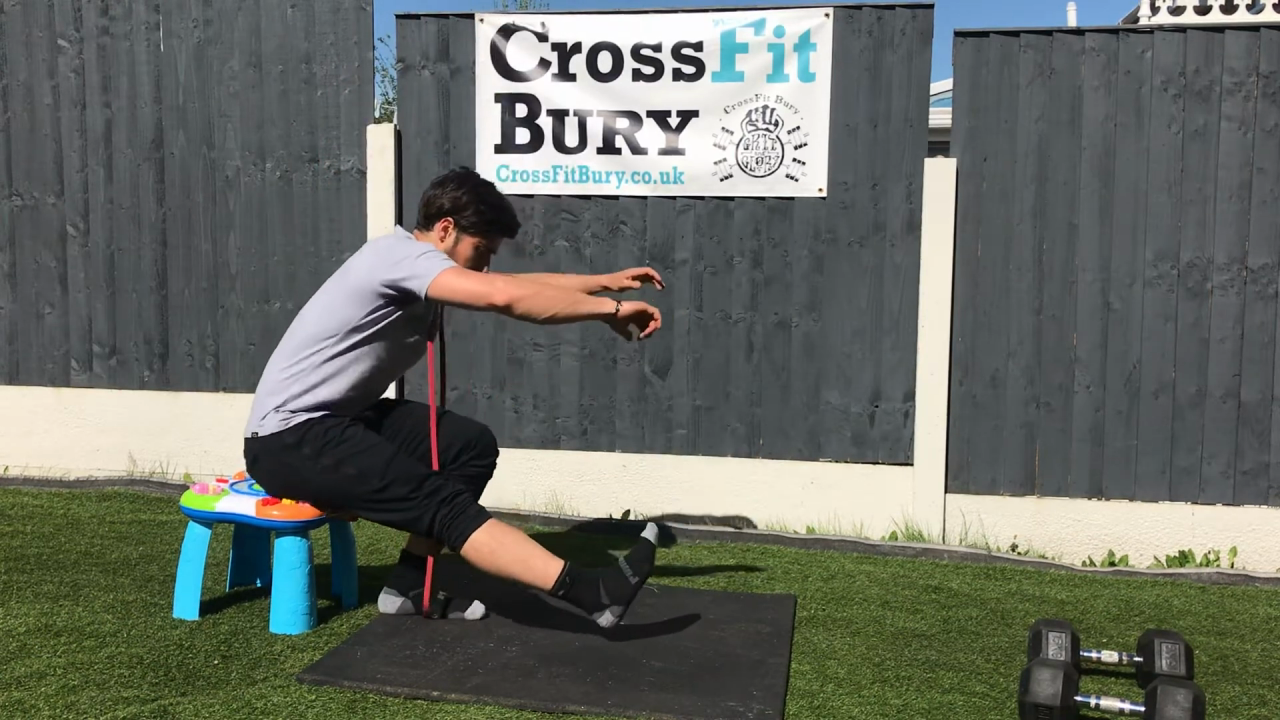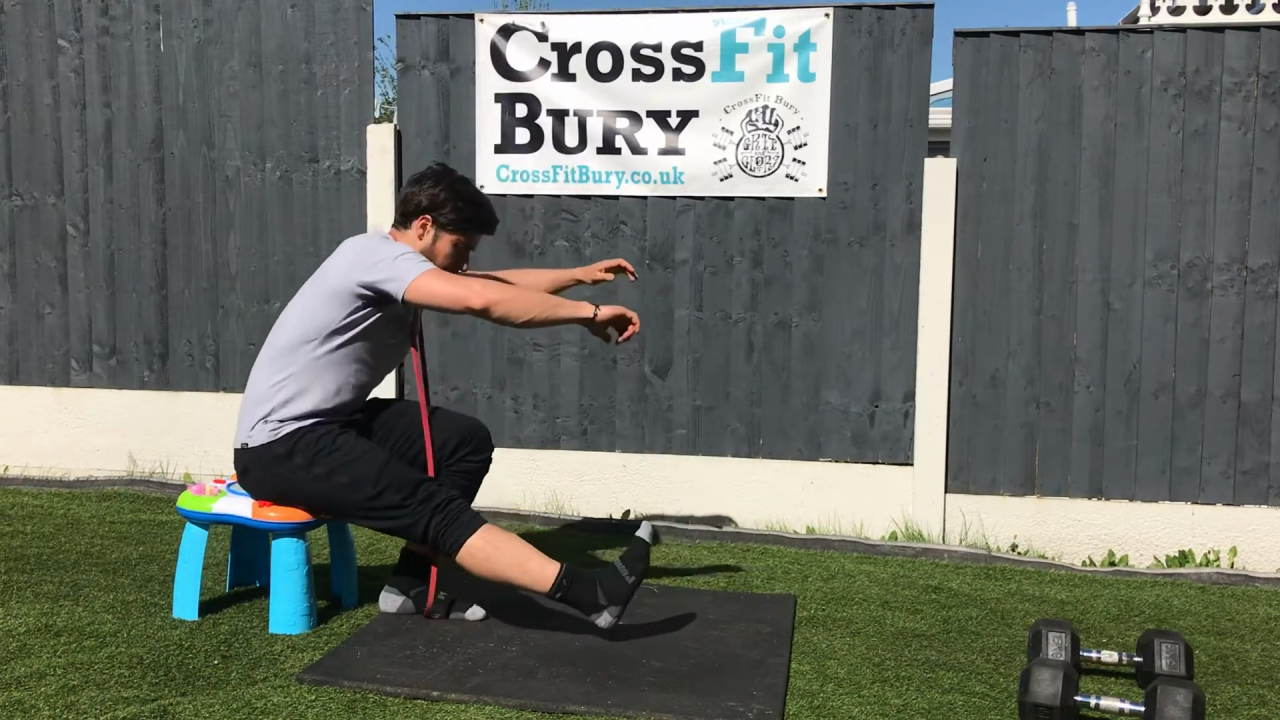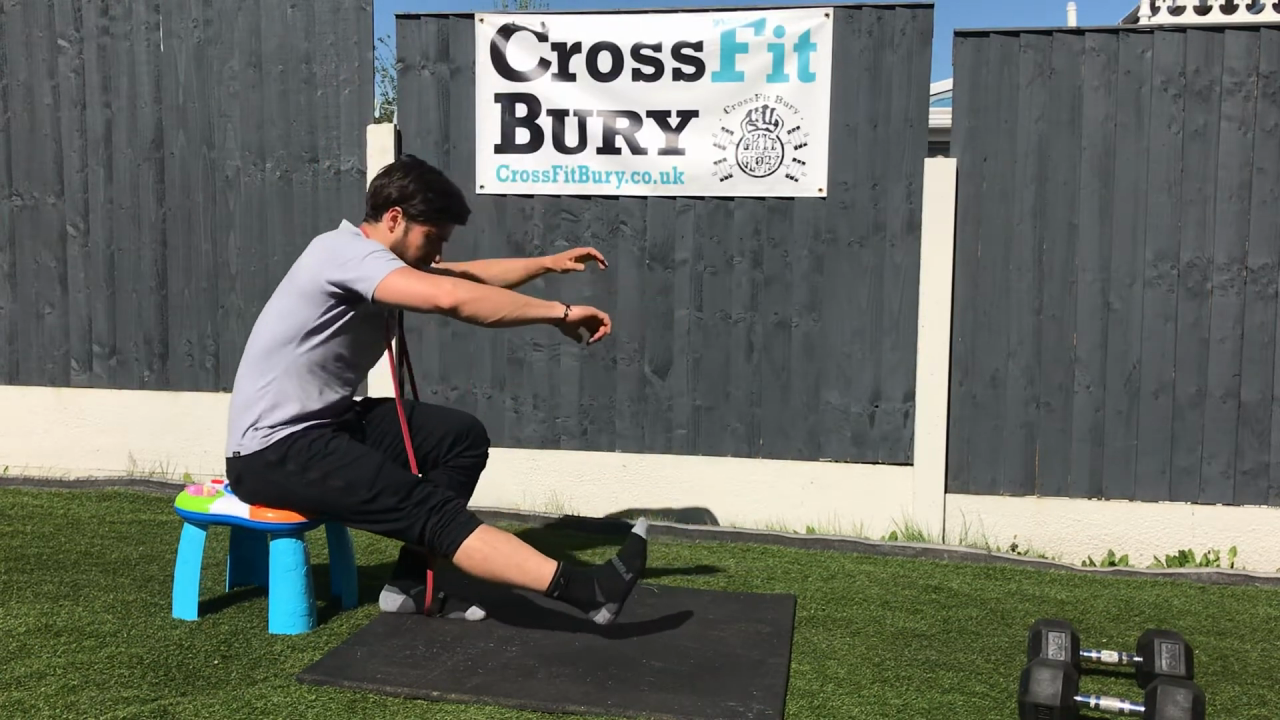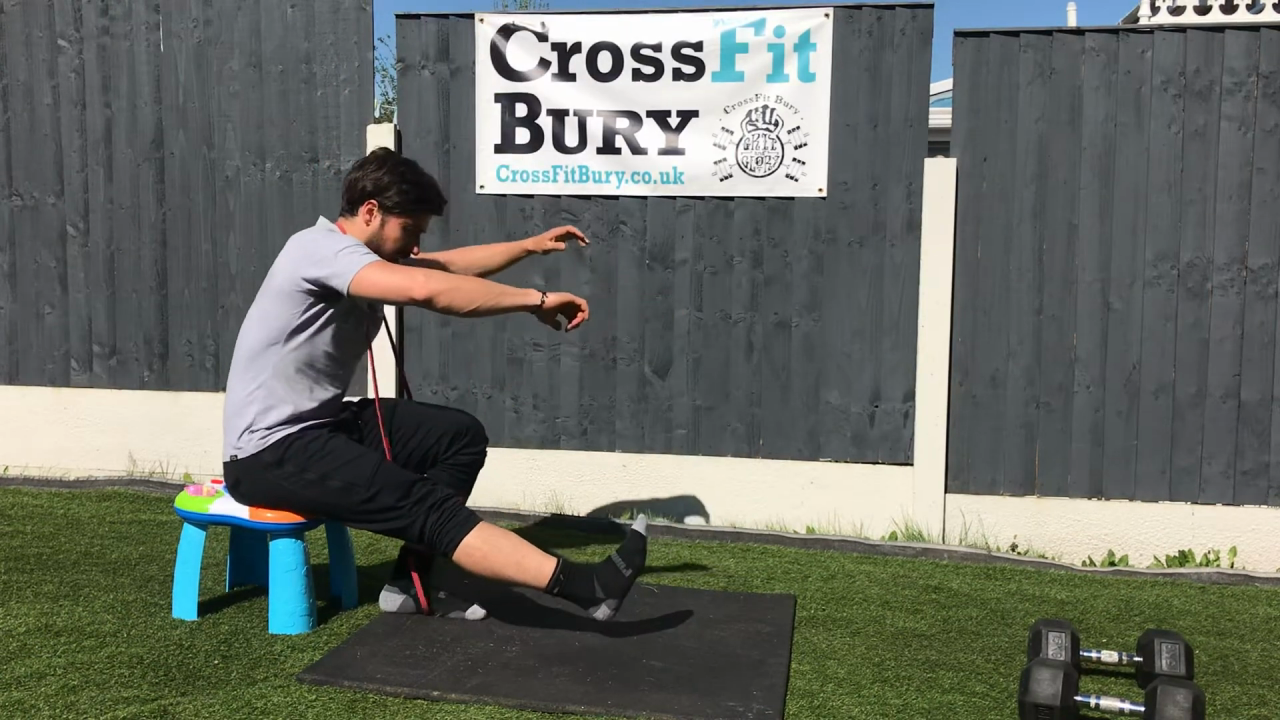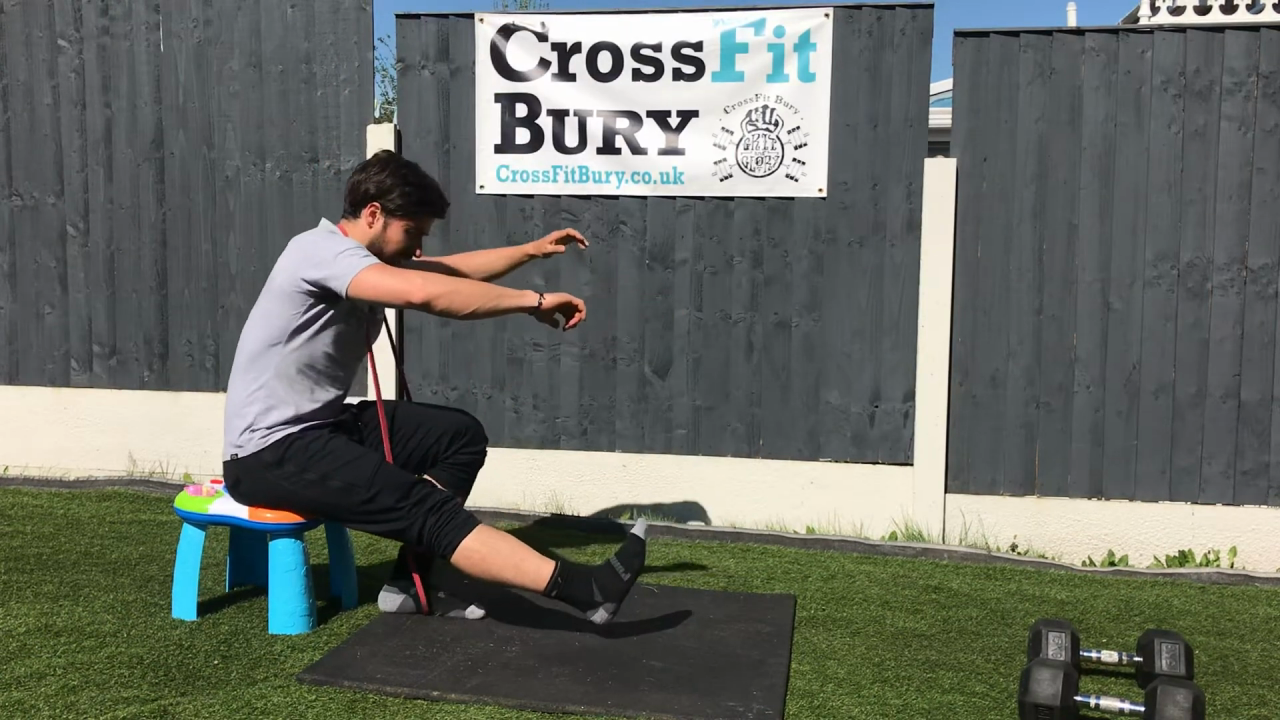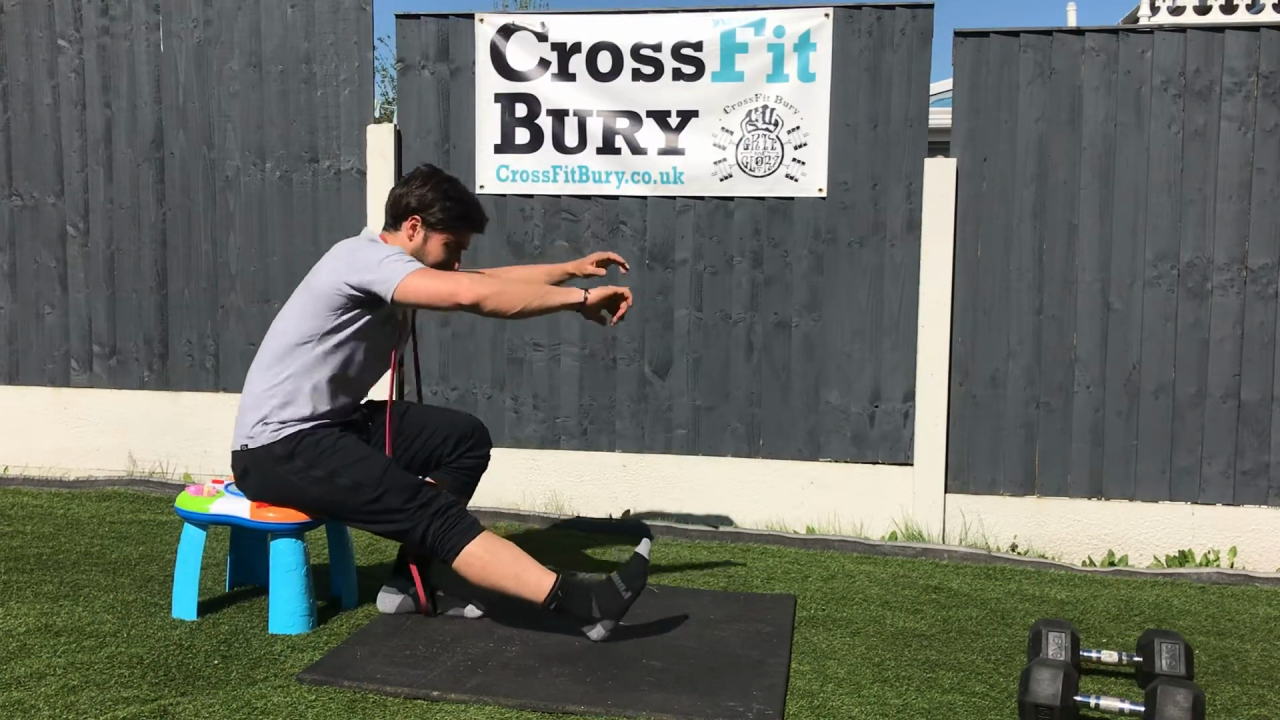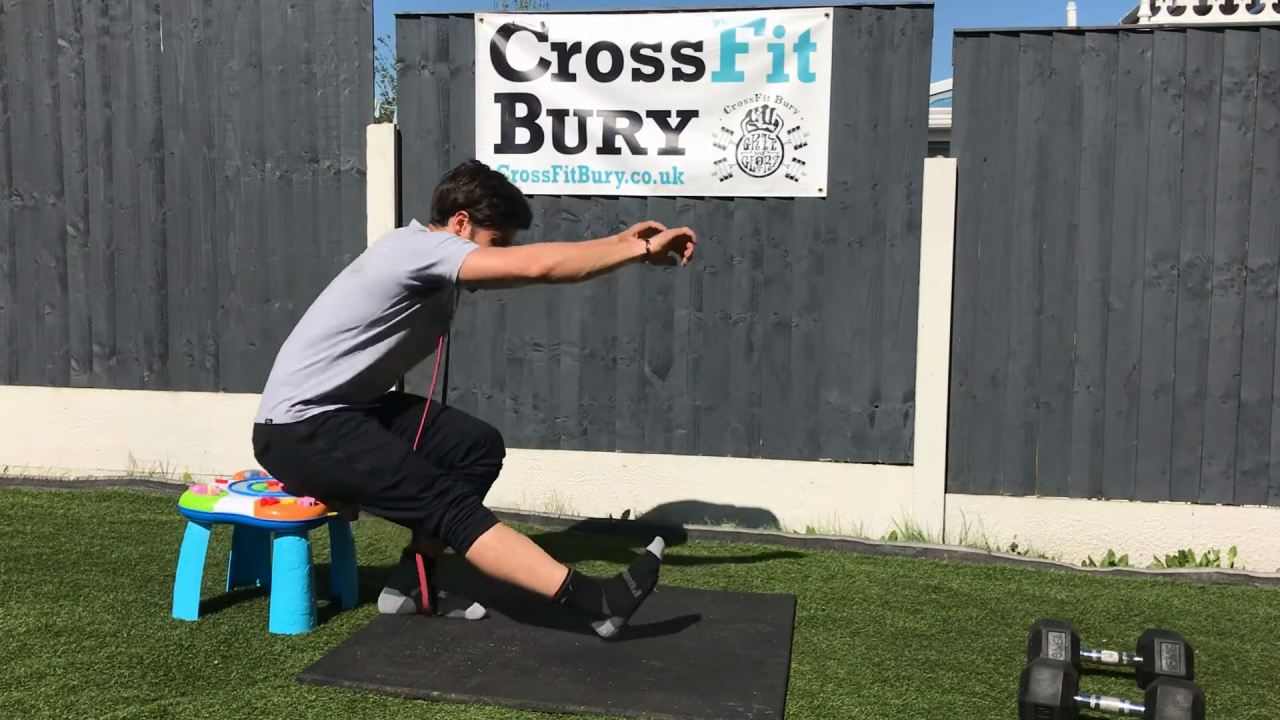
dt=0.2s
person 1, frame 1
left shoulder: (417, 267)
right shoulder: (400, 253)
left elbow: (518, 285)
right elbow: (503, 298)
left wrist: (605, 281)
right wrist: (610, 308)
left hip: (339, 418)
right hip: (286, 441)
left knee: (472, 446)
right knee: (439, 500)
left ankle: (408, 587)
right ankle: (589, 590)
person 1, frame 2
left shoulder: (393, 263)
right shoulder: (376, 255)
left elbow: (495, 284)
right elbow: (482, 301)
left wrist: (578, 274)
right wrist: (590, 312)
left hip: (332, 422)
right hip: (278, 448)
left knee: (467, 442)
right knee: (431, 505)
left ankle: (409, 586)
right ankle: (583, 591)
person 1, frame 3
left shoulder: (375, 259)
right shoulder: (344, 252)
left elbow: (464, 277)
right elbow: (451, 299)
left wrist: (548, 263)
right wrist: (558, 312)
left hip: (325, 424)
right hip: (270, 453)
left knee: (462, 437)
right knee: (426, 506)
left ankle: (409, 585)
right ankle: (582, 588)
person 1, frame 4
left shoulder: (358, 257)
right shoulder: (320, 249)
left elbow: (448, 267)
right elbow: (427, 291)
left wrist: (530, 245)
right wrist: (537, 299)
left hip: (321, 424)
right hip: (267, 455)
left knee: (460, 435)
right knee: (425, 505)
left ankle: (408, 585)
right ankle: (582, 585)
person 1, frame 5
left shoulder: (360, 259)
right shoulder: (320, 251)
left elbow: (454, 270)
right elbow: (424, 295)
left wrist: (531, 250)
right wrist: (536, 301)
right hip: (266, 455)
left knee: (459, 435)
right knee: (424, 505)
left ankle: (407, 584)
right ankle: (582, 589)
person 1, frame 6
left shoulder: (388, 268)
right shoulder: (365, 259)
left elbow: (483, 281)
right elbow: (472, 296)
left wrist: (570, 269)
right wrist: (580, 297)
left hip: (326, 425)
right hip: (274, 449)
left knee: (464, 438)
right knee: (429, 509)
left ankle: (406, 583)
right ankle: (580, 602)
person 1, frame 7
left shoulder: (433, 258)
right shoulder: (419, 248)
left elbow: (524, 260)
right elbow: (535, 266)
left wrist: (620, 241)
right wrist: (643, 249)
left hip: (344, 408)
right hip: (297, 428)
left knee: (477, 446)
right knee: (445, 500)
left ankle: (409, 585)
right ankle: (591, 600)
